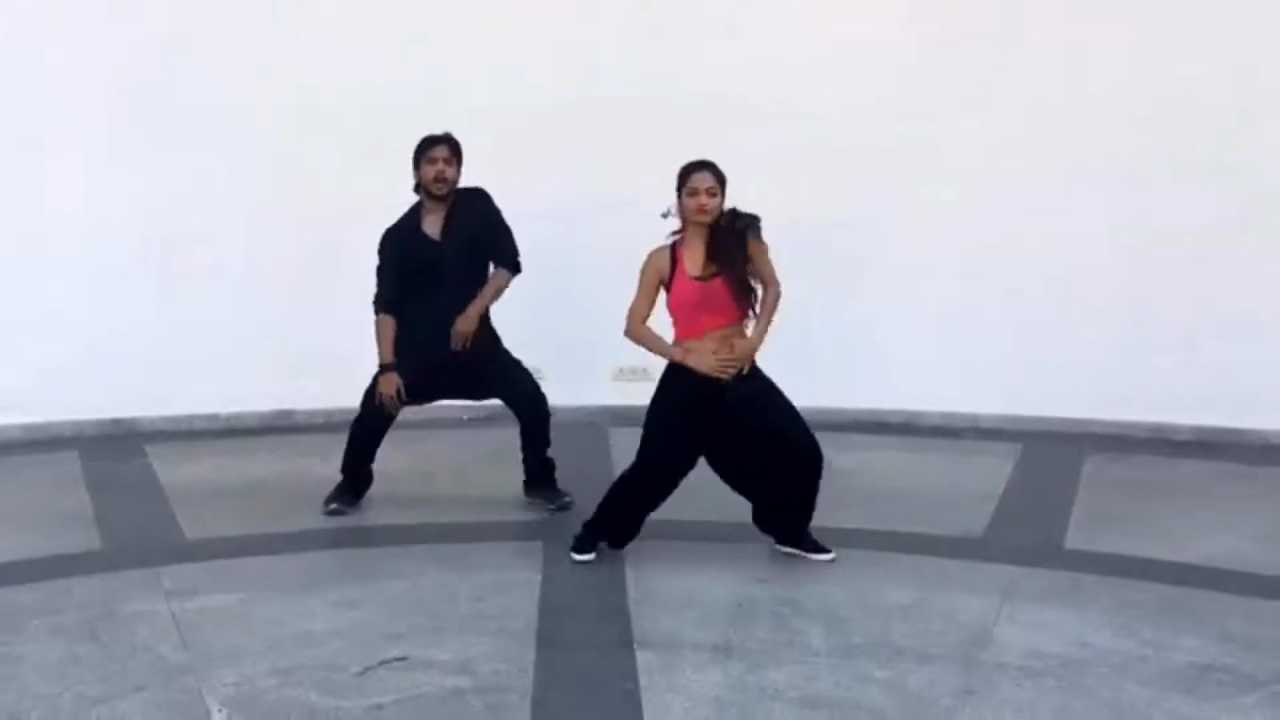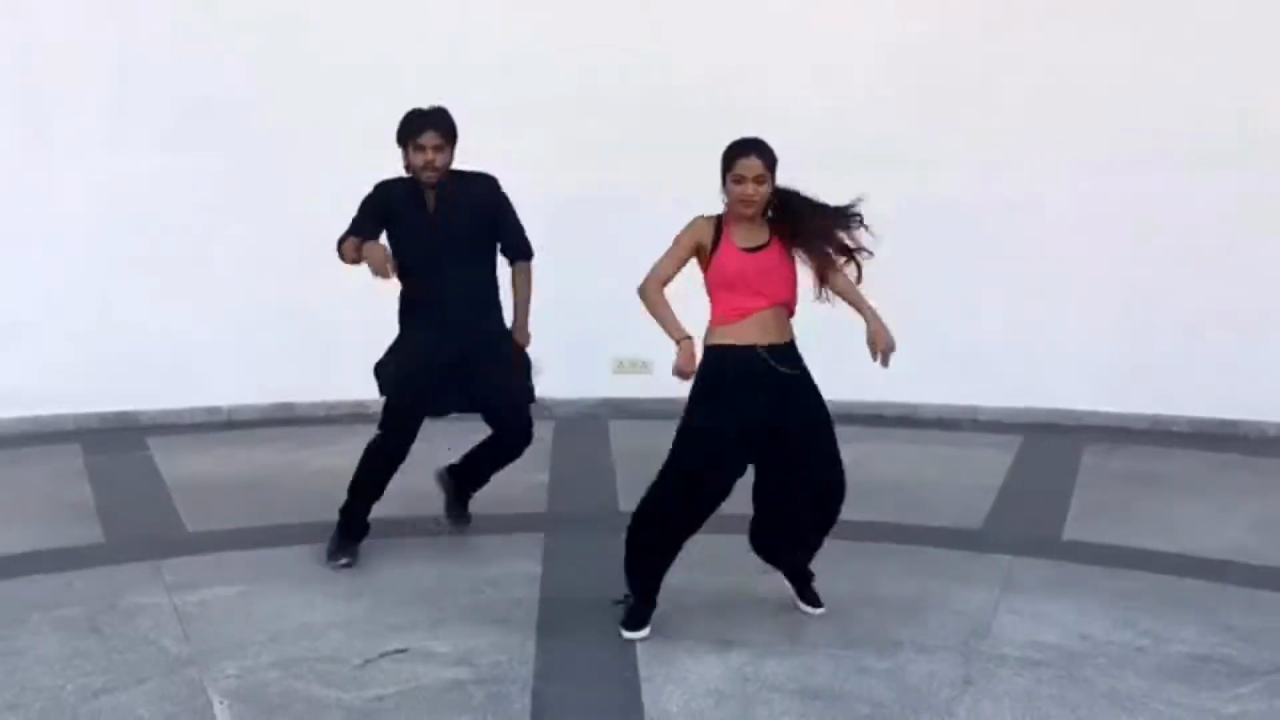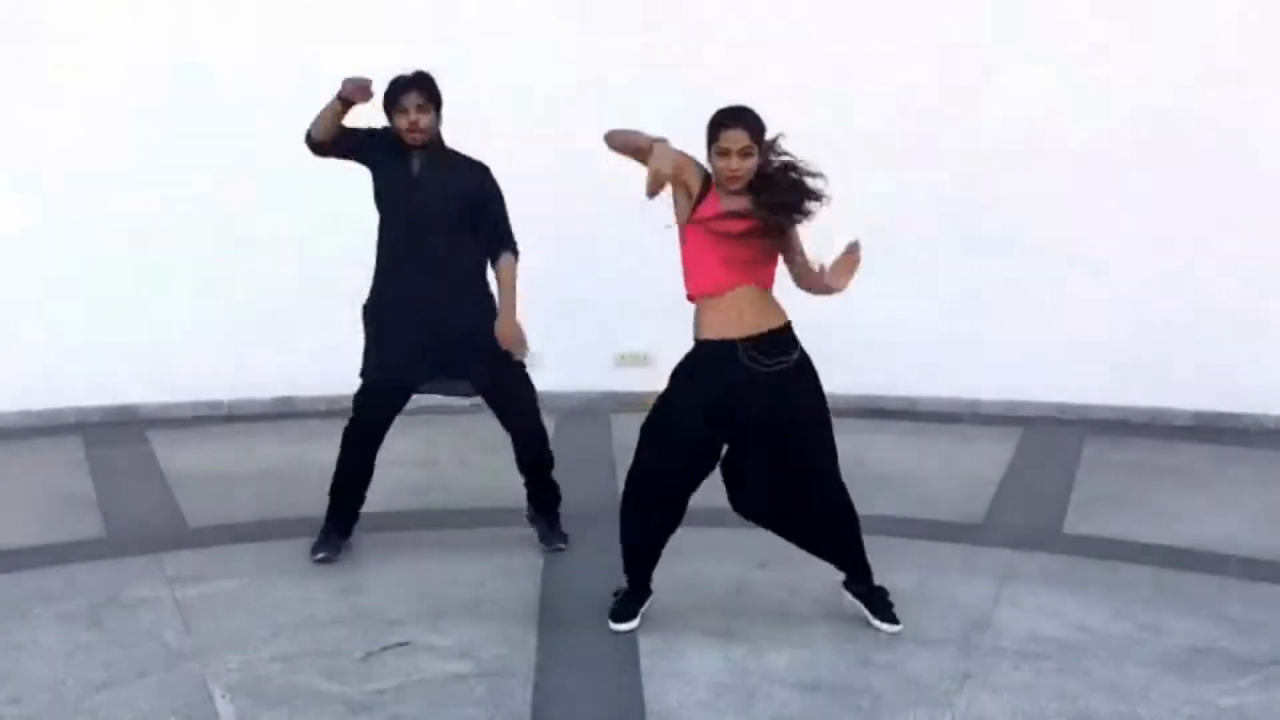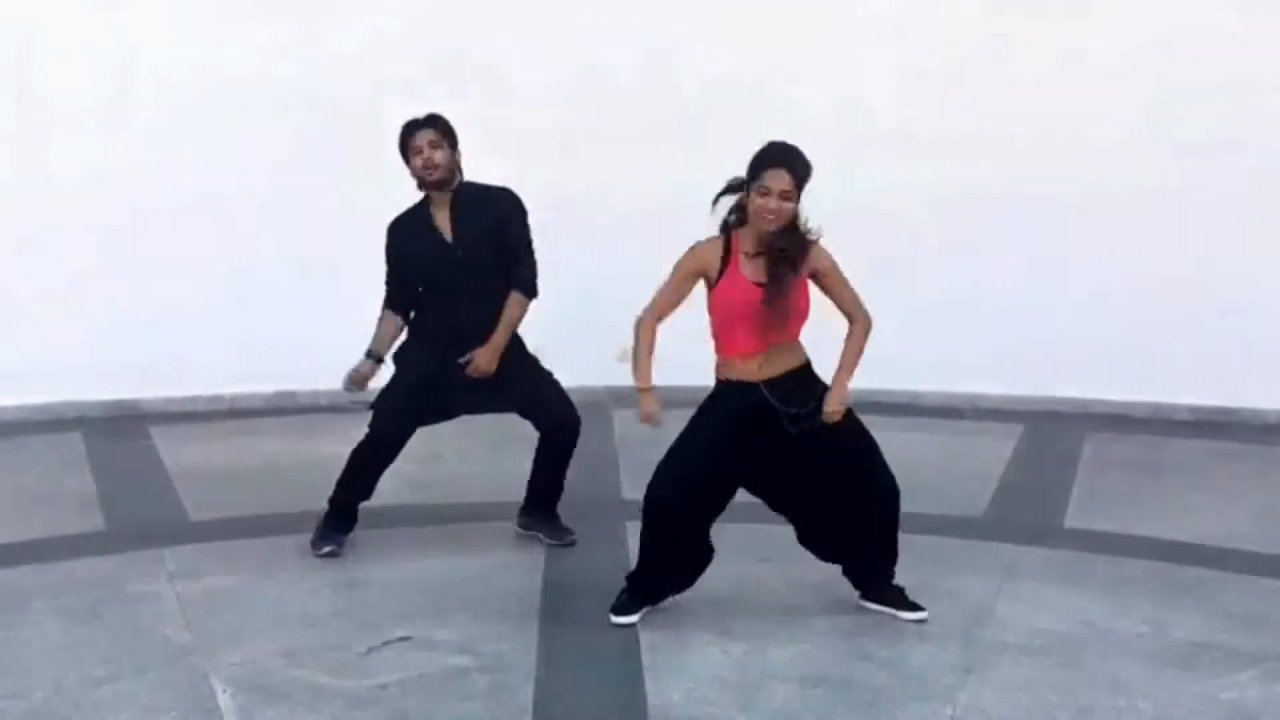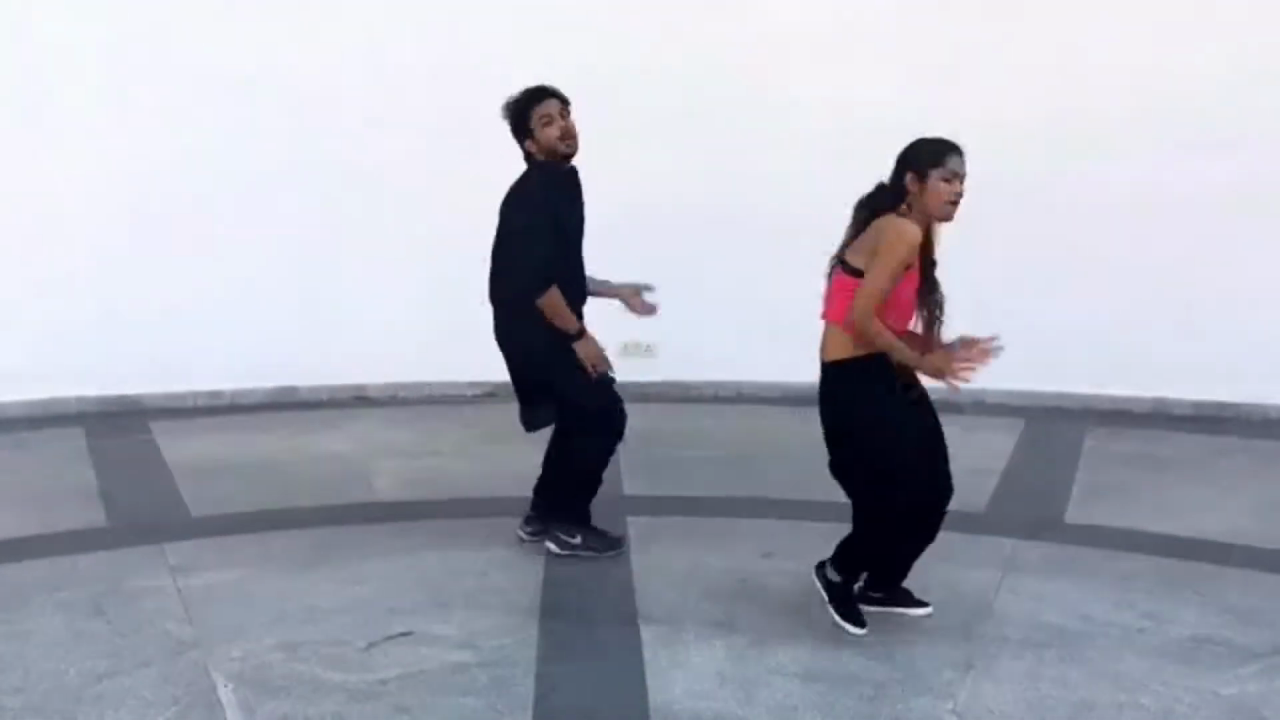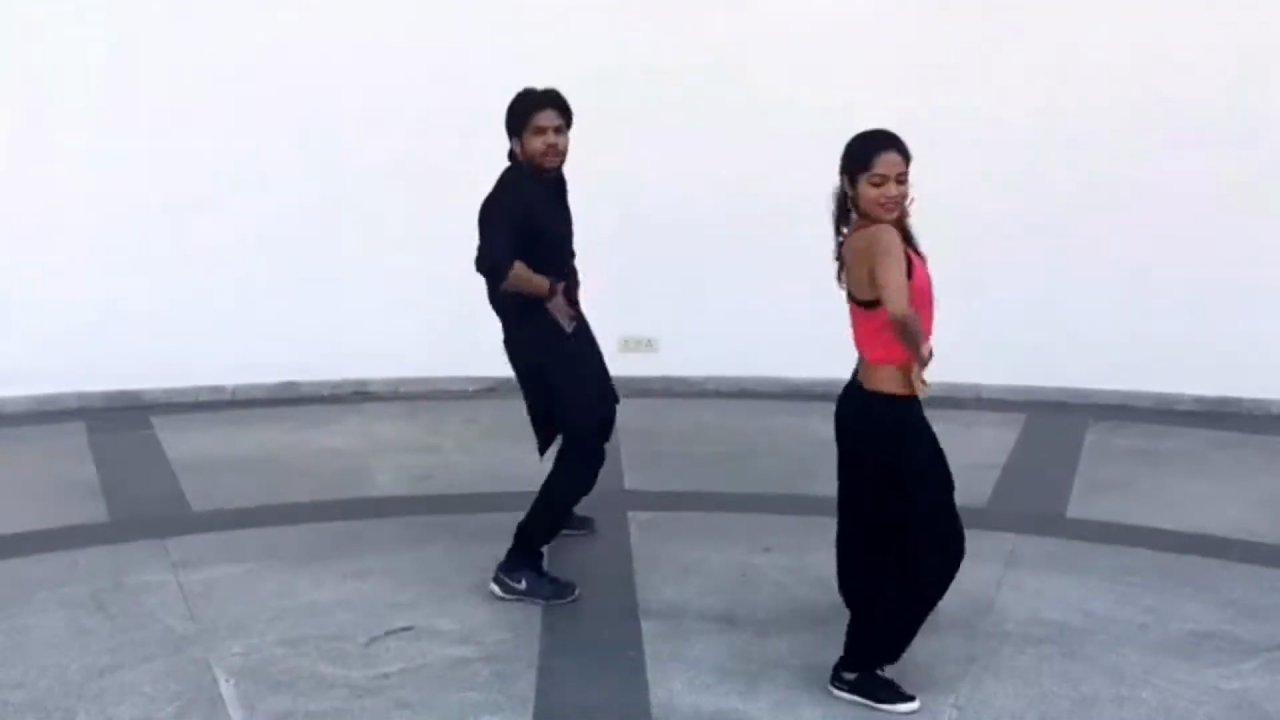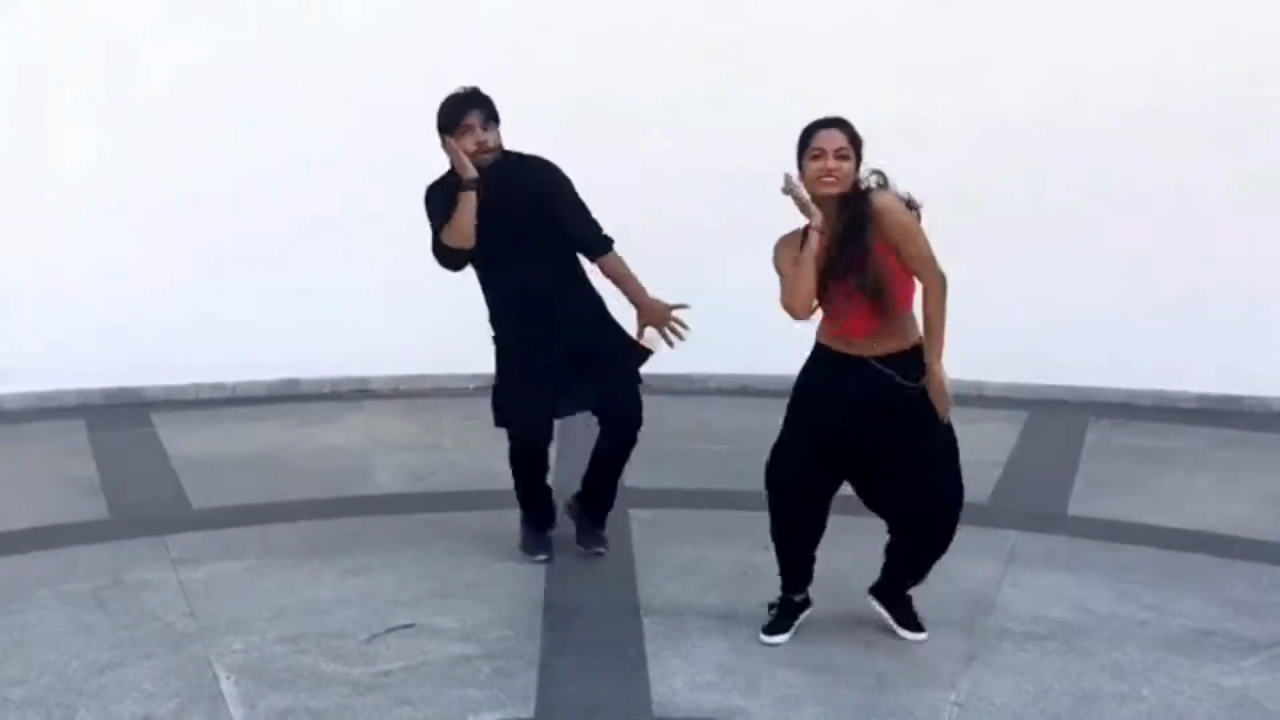
dt=0.7s
person 1, frame 1
left shoulder: (741, 240)
right shoulder: (663, 259)
left elbow: (770, 288)
right elbow: (634, 327)
left wrist: (755, 338)
right wrist: (689, 358)
left hip: (739, 374)
right hip: (685, 383)
left knee: (800, 454)
right knee: (652, 472)
left ankle: (792, 531)
right ankle: (597, 530)
person 1, frame 2
left shoulder: (791, 226)
right shoulder: (707, 231)
left elbow: (833, 268)
right elbow: (650, 285)
left wrist: (871, 317)
right wrist: (681, 338)
left hip: (785, 370)
right hip: (723, 376)
left knee: (819, 484)
right knee: (684, 489)
left ankle: (792, 563)
right ankle: (641, 595)
person 1, frame 3
left shoulder: (775, 203)
right shoulder: (692, 184)
left elbow: (805, 278)
right elbow: (615, 140)
left wrist: (832, 280)
right wrist: (656, 150)
left hip: (778, 356)
right hip: (712, 362)
left knee: (812, 480)
right knee: (655, 479)
left ankle: (861, 583)
right ankle: (636, 587)
person 1, frame 4
left shoulder: (807, 252)
right shoulder: (710, 253)
left elbow: (859, 317)
right elbow: (648, 321)
left wrist: (841, 385)
right wrist: (645, 389)
left hip: (802, 395)
right hip: (735, 402)
left knee: (873, 488)
right knee: (672, 498)
left ankle: (875, 584)
right ankle: (644, 587)
person 1, frame 5
left shoulder: (908, 235)
right shoulder: (901, 232)
right elbow: (862, 317)
left wrist: (943, 353)
right wrist: (921, 363)
left hip: (884, 371)
right hip: (852, 382)
left knee: (929, 486)
right knee: (908, 493)
left ankle: (881, 582)
right ankle: (839, 571)
person 1, frame 6
left shoulder: (881, 235)
right shoulder: (873, 244)
right elbow: (902, 309)
right wrist: (915, 364)
left hip: (872, 408)
right hip: (881, 415)
left knee: (892, 527)
right knee: (936, 541)
left ankle: (881, 596)
right ankle: (858, 668)
person 1, frame 7
left shoulder: (882, 209)
right shoulder: (792, 247)
left elbow: (934, 281)
right elbow: (798, 307)
left wrist: (935, 366)
right wrist: (816, 233)
left hip: (904, 372)
right hip: (835, 374)
left knee: (937, 500)
right knee: (790, 481)
left ankle: (894, 589)
right ankle: (794, 593)
person 2, frame 1
left shoulder: (479, 206)
right shoulder: (398, 236)
left elbow: (508, 264)
right elbow: (387, 304)
left wrist: (474, 312)
right wrist: (387, 367)
left hip: (474, 336)
right hip: (416, 344)
left knee: (533, 405)
right knee: (373, 415)
left ankle: (540, 482)
right ankle: (352, 484)
person 2, frame 2
left shoulder: (480, 191)
right shoulder: (388, 198)
left elbow: (519, 253)
right elbow: (349, 247)
left wrist: (520, 322)
right wrist: (365, 247)
left hip: (483, 341)
right hip: (421, 344)
left knee: (515, 432)
right knee: (394, 437)
left ankle: (458, 482)
right ankle: (350, 527)
person 2, frame 3
left shoulder: (471, 173)
right shoulder: (383, 151)
left elbow: (502, 244)
right elbow: (318, 141)
left wrist: (507, 313)
right wrist: (343, 102)
left hip: (471, 317)
right hip: (401, 319)
left knee: (523, 415)
right knee: (366, 422)
left ankle: (545, 511)
right ankle: (337, 525)
person 2, frame 4
left shoulder: (499, 205)
right shoulder: (404, 230)
left elbow: (524, 283)
right elbow: (396, 308)
left wrist: (493, 345)
right wrist: (373, 357)
left hip: (496, 347)
right hip: (429, 353)
left knee: (562, 421)
right knee: (382, 437)
left ankle: (539, 511)
right ankle: (338, 520)
person 2, frame 5
left shoulder: (564, 184)
right shoulder: (533, 196)
right elbow: (536, 281)
left wrist: (615, 292)
right wrist: (579, 335)
left hip: (557, 327)
right hip: (531, 330)
left knee: (580, 420)
right knee: (605, 417)
left ankle: (543, 515)
right ankle: (567, 525)
person 2, frame 6
left shoulder: (550, 184)
right shoulder: (512, 196)
right elbow: (494, 262)
left wrist: (557, 292)
right wrist: (551, 290)
left hip: (558, 335)
right hip: (535, 339)
left knee: (599, 414)
right knee: (587, 447)
left ankle: (555, 509)
right ankle: (517, 568)
person 2, frame 7
left shoulder: (536, 173)
right shoulder: (444, 195)
left elbow: (592, 242)
right elbow: (453, 257)
left wrist: (643, 301)
right wrist: (468, 184)
left hip: (580, 317)
right hip: (520, 332)
left knee: (623, 416)
right knee: (528, 434)
left ankle: (589, 509)
right ankle: (536, 518)
